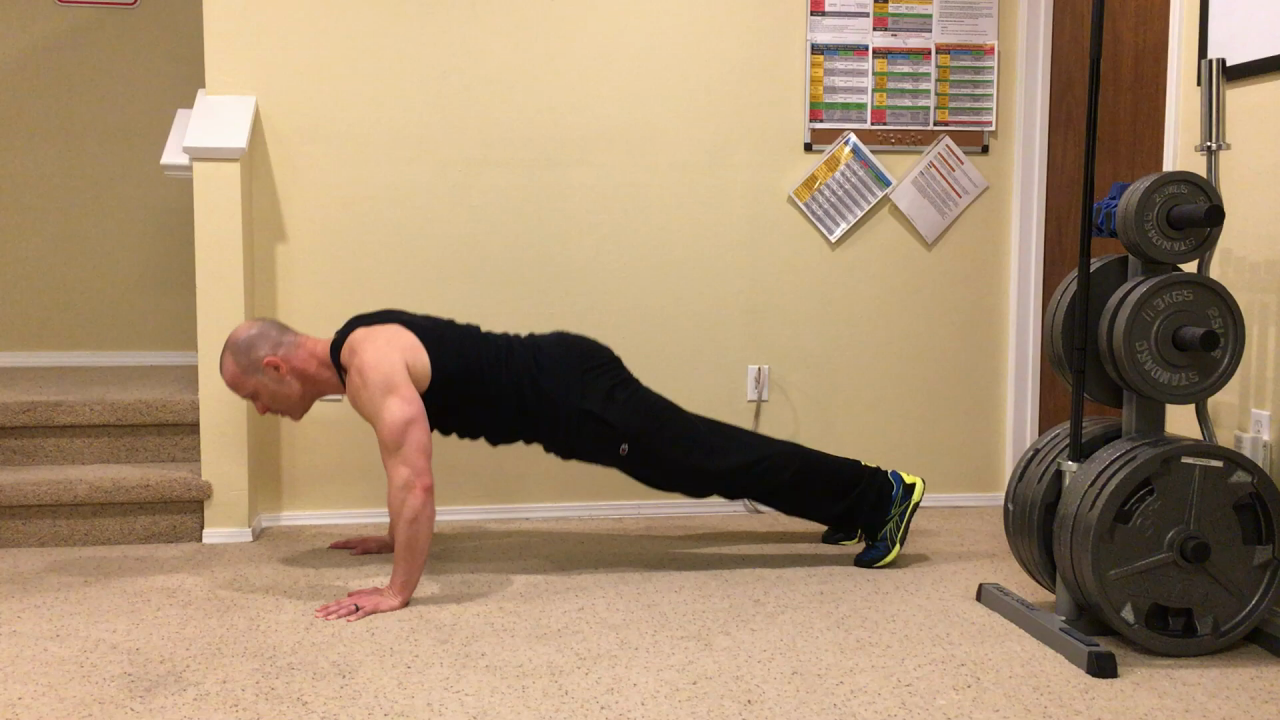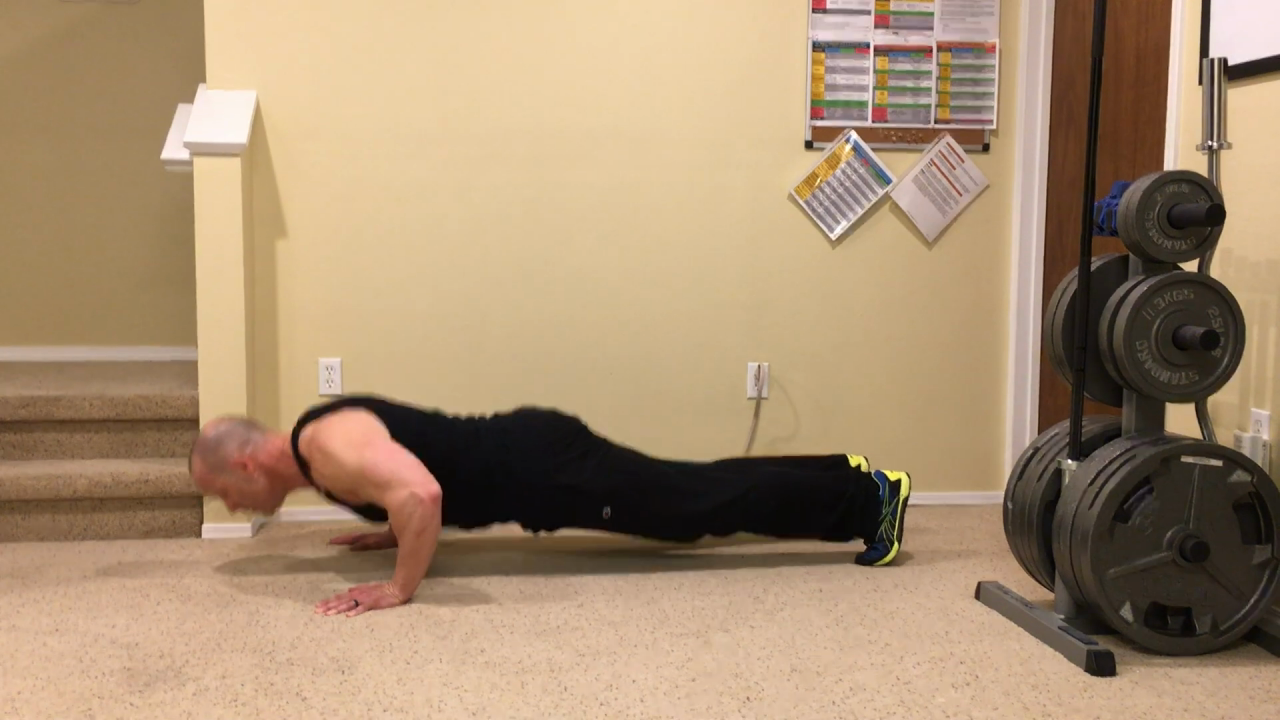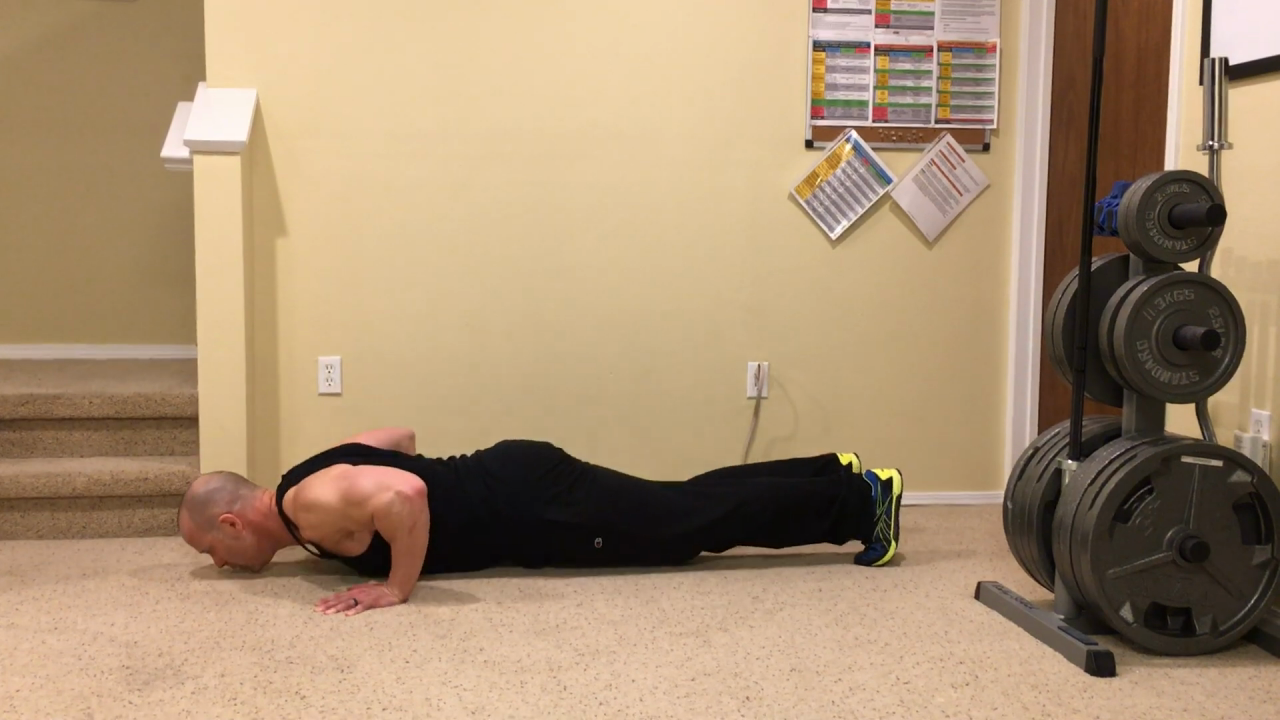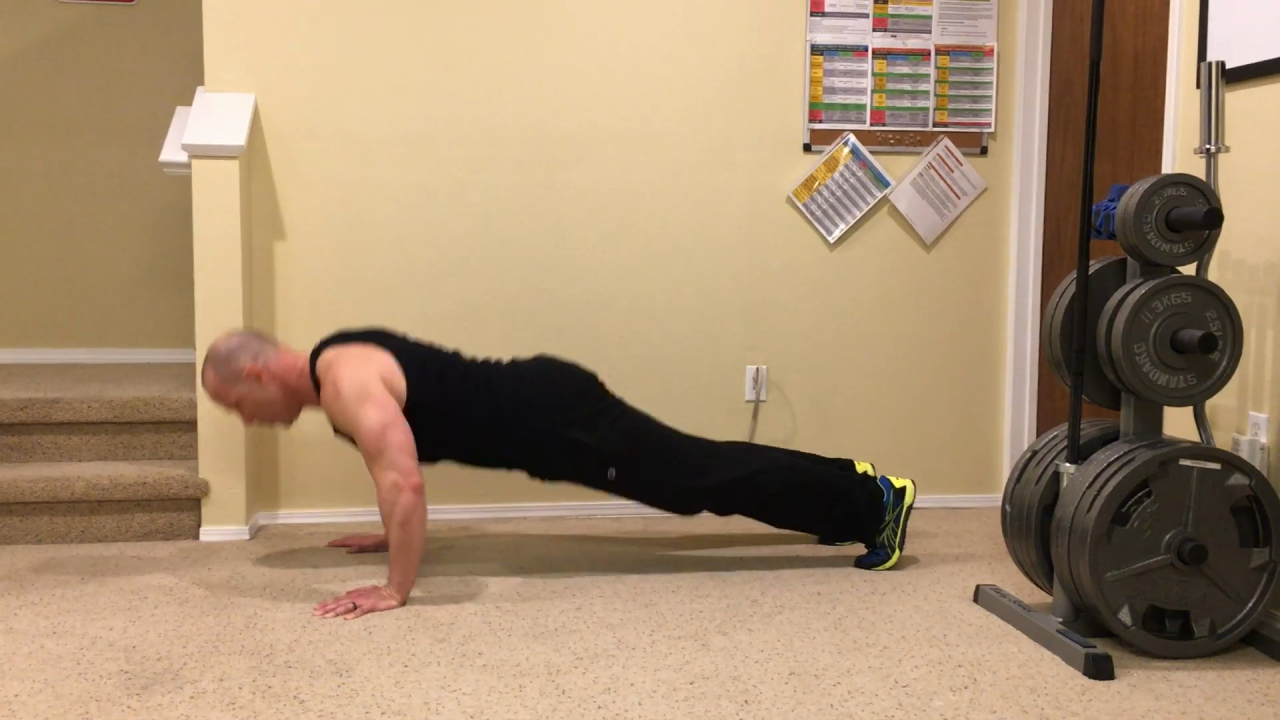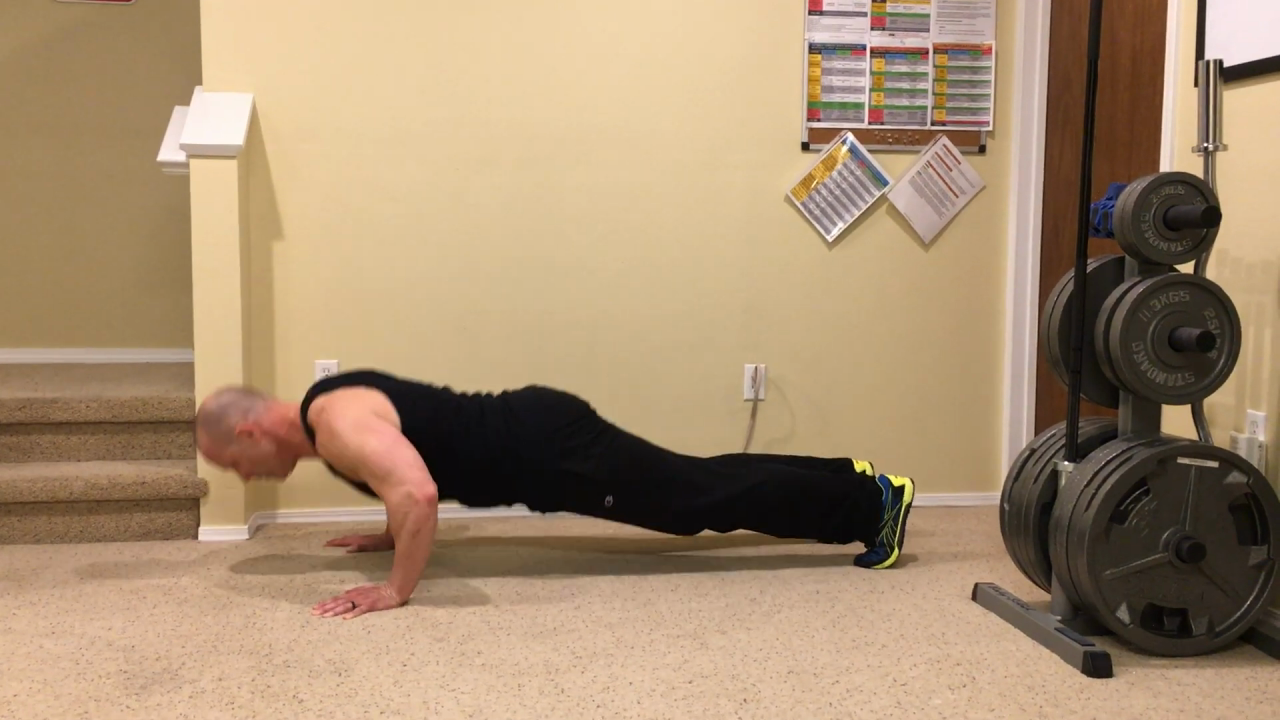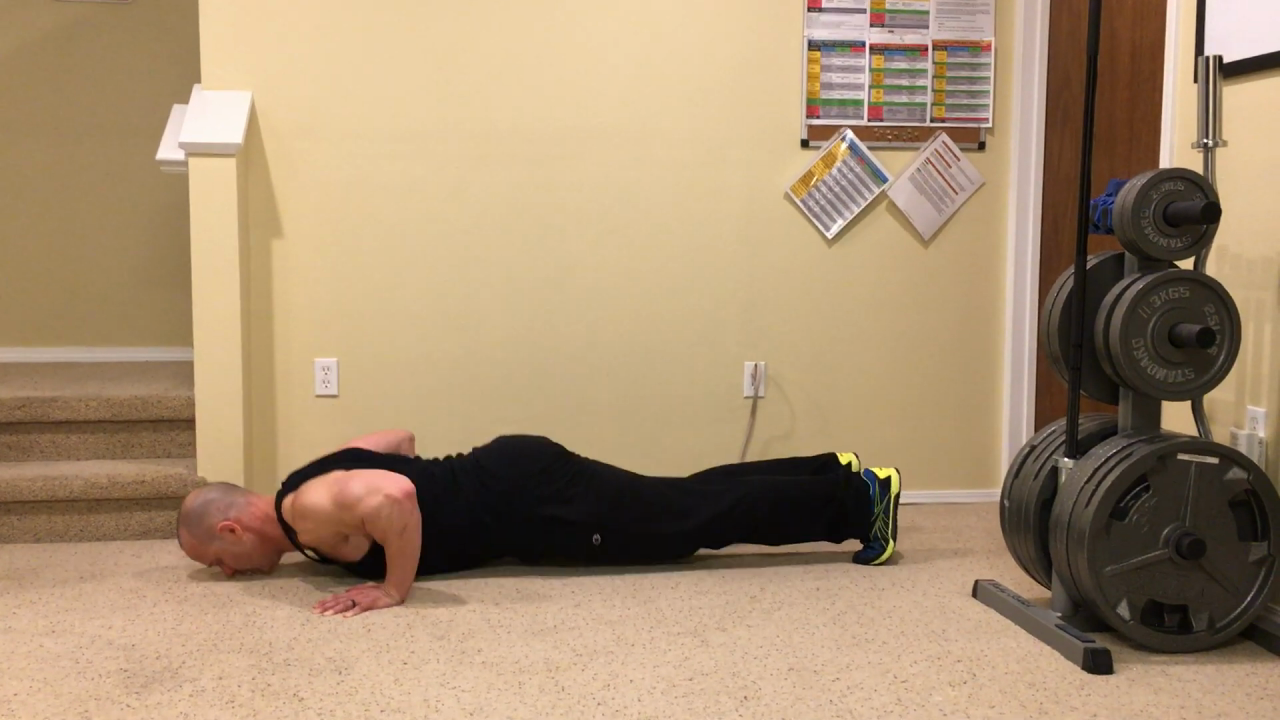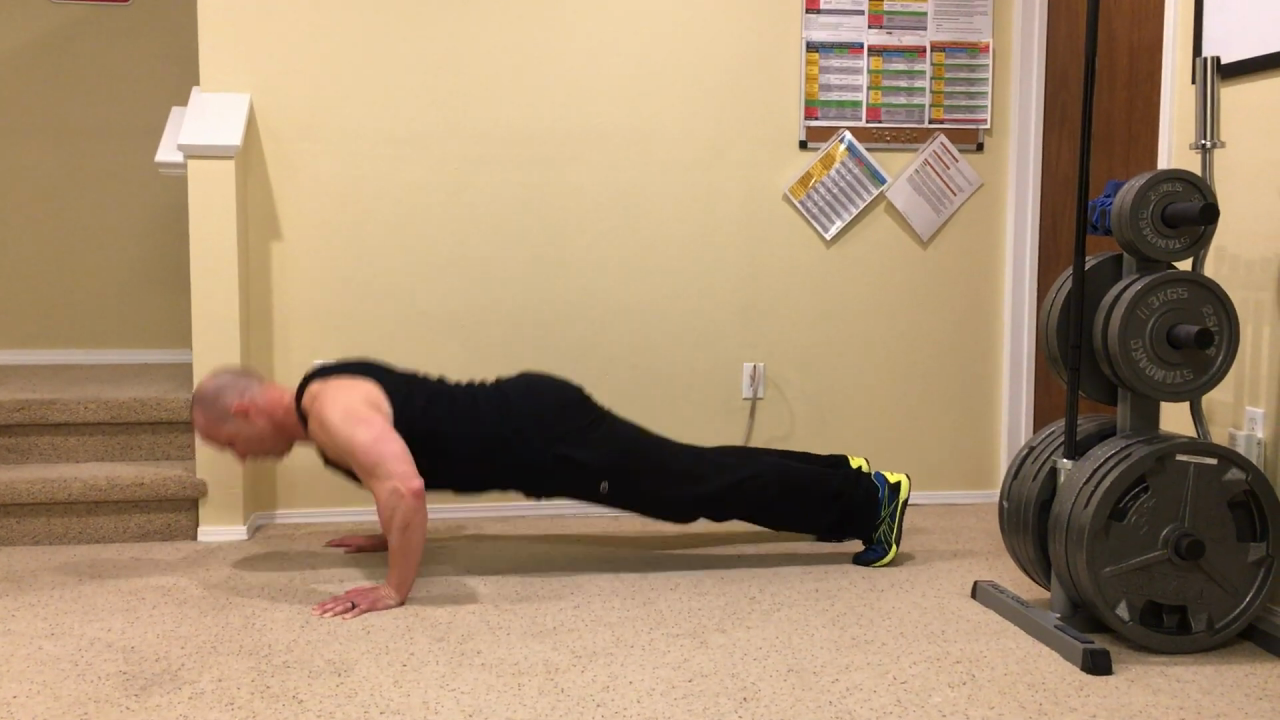
dt=0.4s
person 1, frame 1
left shoulder: (368, 364)
right shoulder: (355, 353)
left elbow: (414, 480)
right elbow: (412, 459)
left wrist: (398, 591)
right wrist: (395, 535)
left hip: (571, 391)
right hip: (553, 384)
left knee: (720, 465)
right knee: (711, 463)
left ankle: (881, 493)
right ankle: (860, 489)
person 1, frame 2
left shoulder: (325, 453)
right shoulder: (324, 435)
left elbow: (423, 495)
left wrist: (398, 588)
right wrist: (389, 528)
left hip: (542, 469)
right hip: (527, 449)
left knee: (709, 503)
right knee: (699, 489)
left ankle: (870, 496)
right ankle: (847, 478)
person 1, frame 3
left shoulder: (311, 507)
right shoulder: (312, 481)
left elbow: (407, 494)
right elbow: (401, 436)
left wrist: (395, 587)
left hip: (530, 507)
right hip: (515, 480)
left knee: (699, 521)
right knee: (691, 501)
left ankle: (862, 497)
right ankle: (836, 476)
person 1, frame 4
left shoulder: (343, 380)
right shoulder: (340, 362)
left elbow: (402, 481)
right elbow: (402, 463)
left wrist: (396, 591)
right wrist: (390, 534)
left hip: (554, 420)
right hip: (542, 405)
left knee: (713, 482)
right knee: (708, 470)
left ankle: (874, 505)
right ankle: (854, 485)
person 1, frame 5
left shoulder: (333, 426)
right shoulder: (330, 407)
left elbow: (418, 492)
left wrist: (397, 589)
right wrist: (392, 532)
left hip: (548, 449)
right hip: (531, 430)
left knee: (711, 498)
right knee: (703, 484)
left ankle: (872, 500)
right ankle: (854, 480)
person 1, frame 6
left shoulder: (306, 512)
right shoulder: (314, 486)
left elbow: (395, 496)
right elbow: (401, 439)
left wrist: (393, 588)
left hip: (525, 500)
right hip: (511, 475)
left knee: (698, 519)
right knee: (688, 499)
left ankle: (859, 495)
right ankle: (836, 476)
person 1, frame 7
left shoulder: (329, 411)
right shoulder: (329, 389)
left elbow: (406, 489)
left wrist: (395, 589)
right wrist: (390, 533)
left hip: (544, 438)
right hip: (530, 420)
left knee: (706, 488)
right knee: (700, 476)
left ankle: (869, 500)
right ankle: (850, 481)
